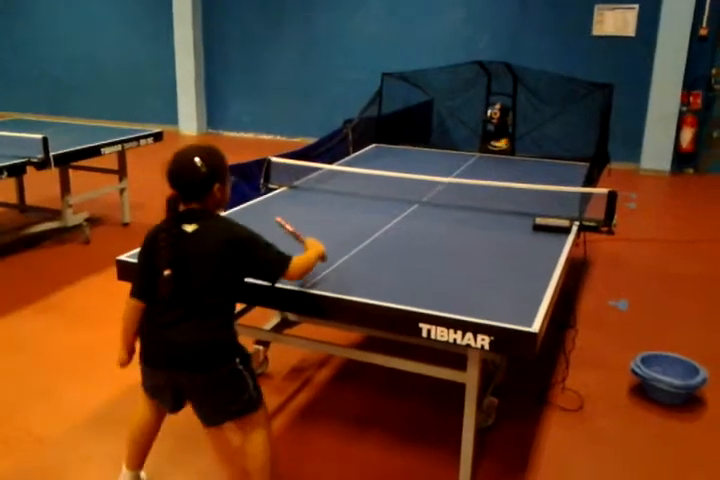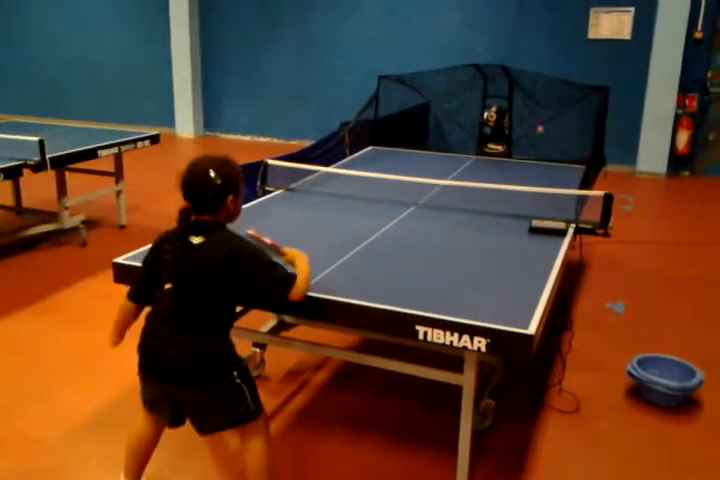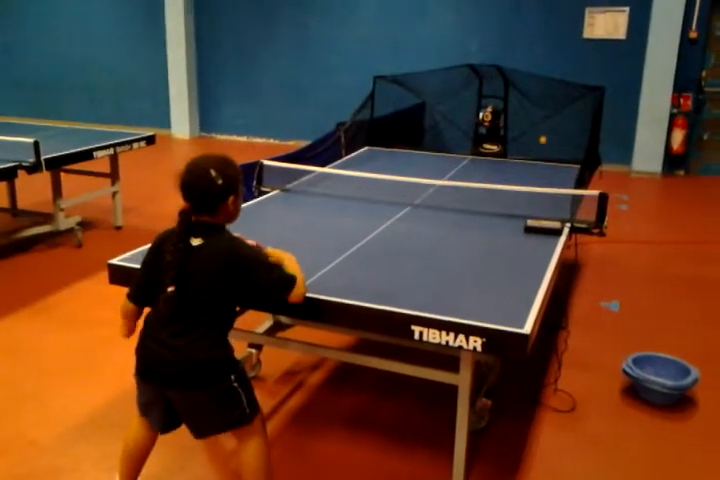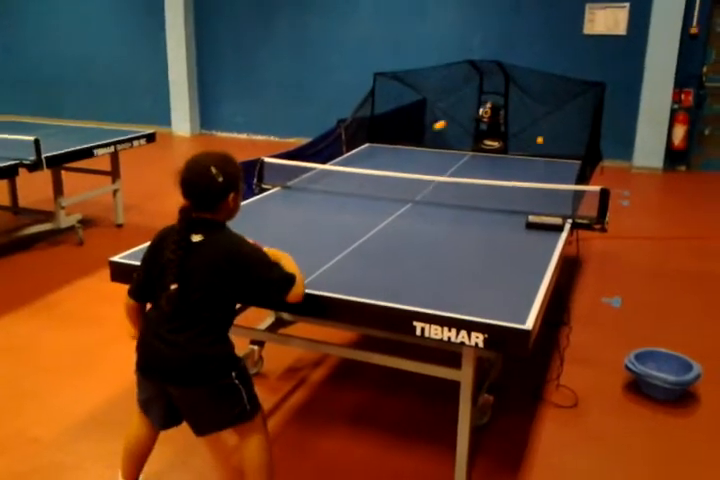
dt=0.2s
person 1, frame 1
left shoulder: (157, 237)
right shoulder: (234, 236)
left elbow: (137, 301)
right elbow: (293, 270)
left wrist: (126, 348)
right wrist: (314, 249)
left hip: (158, 348)
right hip: (212, 351)
left knee: (153, 404)
right knee: (254, 422)
person 1, frame 2
left shoulder: (166, 244)
right shoulder: (238, 251)
left elbow: (133, 303)
right elbow: (296, 291)
left wrist: (116, 334)
right wrist: (301, 261)
left hip: (155, 358)
right hip: (207, 364)
left knee: (152, 418)
right knee: (253, 429)
person 1, frame 3
left shoulder: (165, 243)
right shoulder: (237, 254)
left elbow: (132, 305)
right elbow: (295, 294)
left wrist: (128, 327)
right wrist: (287, 260)
left hip: (152, 360)
right hip: (204, 368)
left knee: (147, 422)
right knee: (250, 432)
person 1, frame 4
left shoulder: (165, 239)
right shoulder: (238, 251)
left elbow: (134, 302)
right elbow: (294, 293)
left wrist: (141, 331)
right wrist: (282, 258)
left hip: (153, 357)
right hip: (205, 364)
left knee: (148, 420)
right knee: (251, 428)
